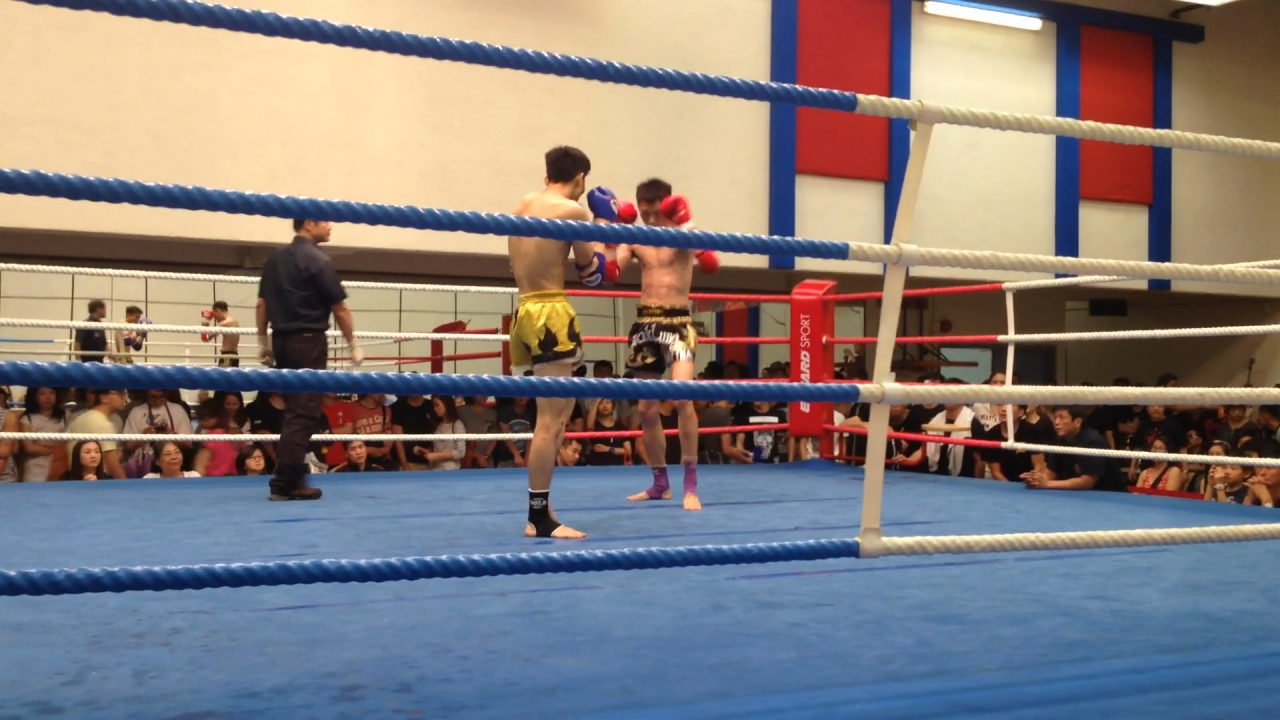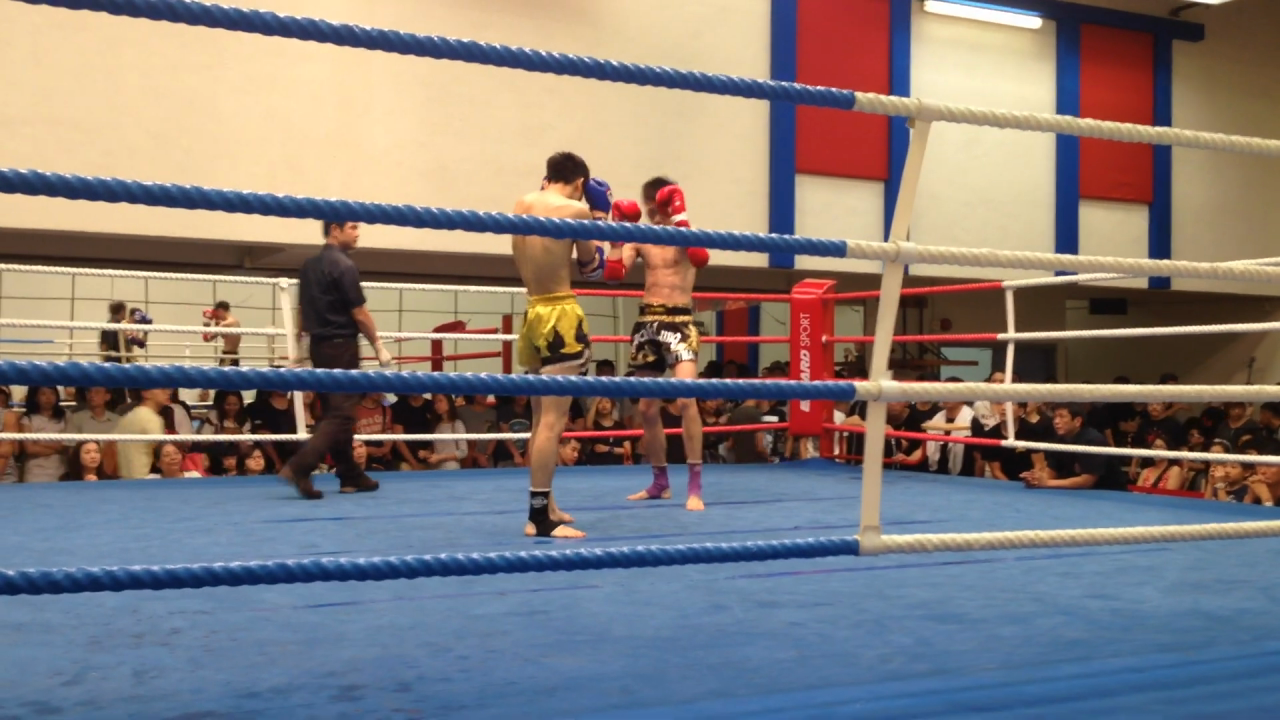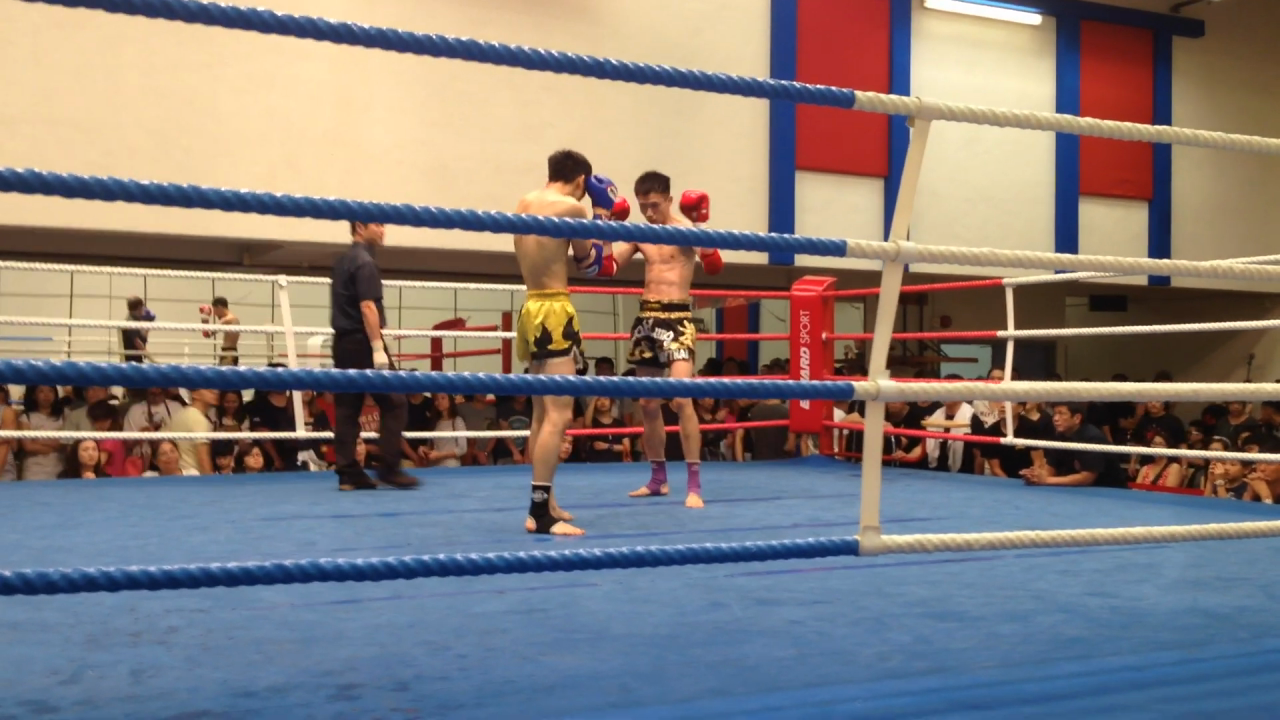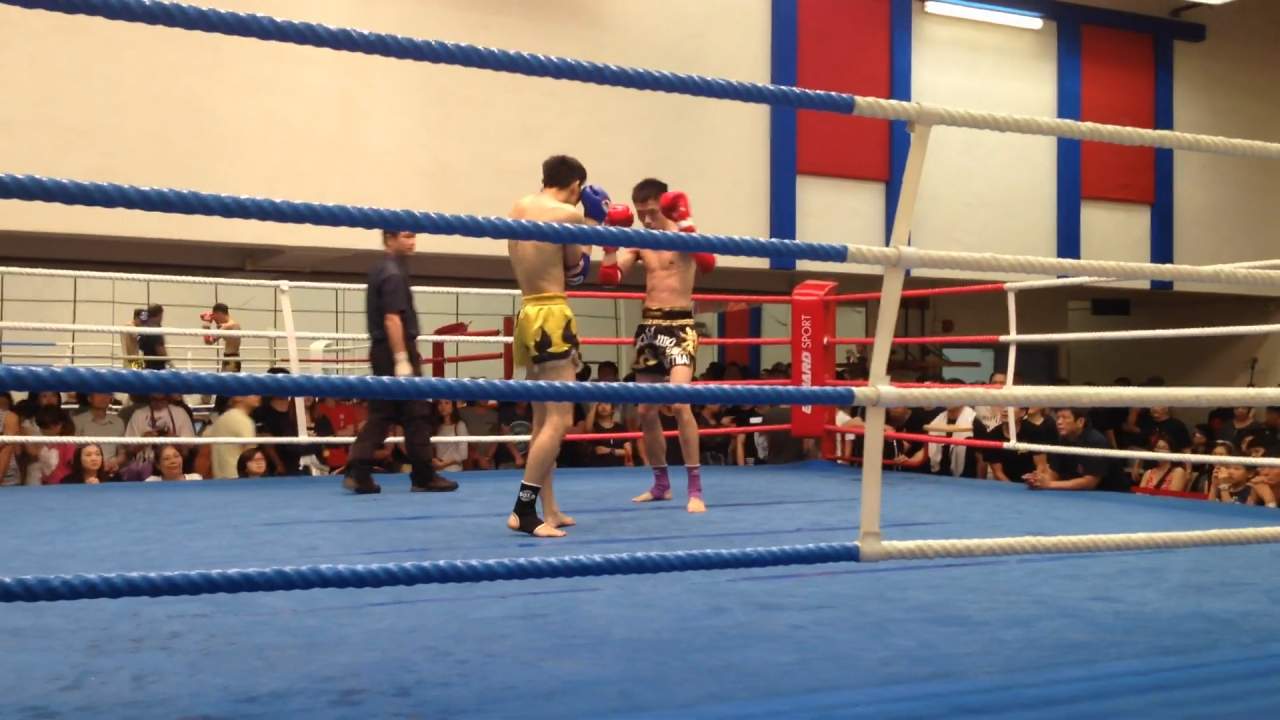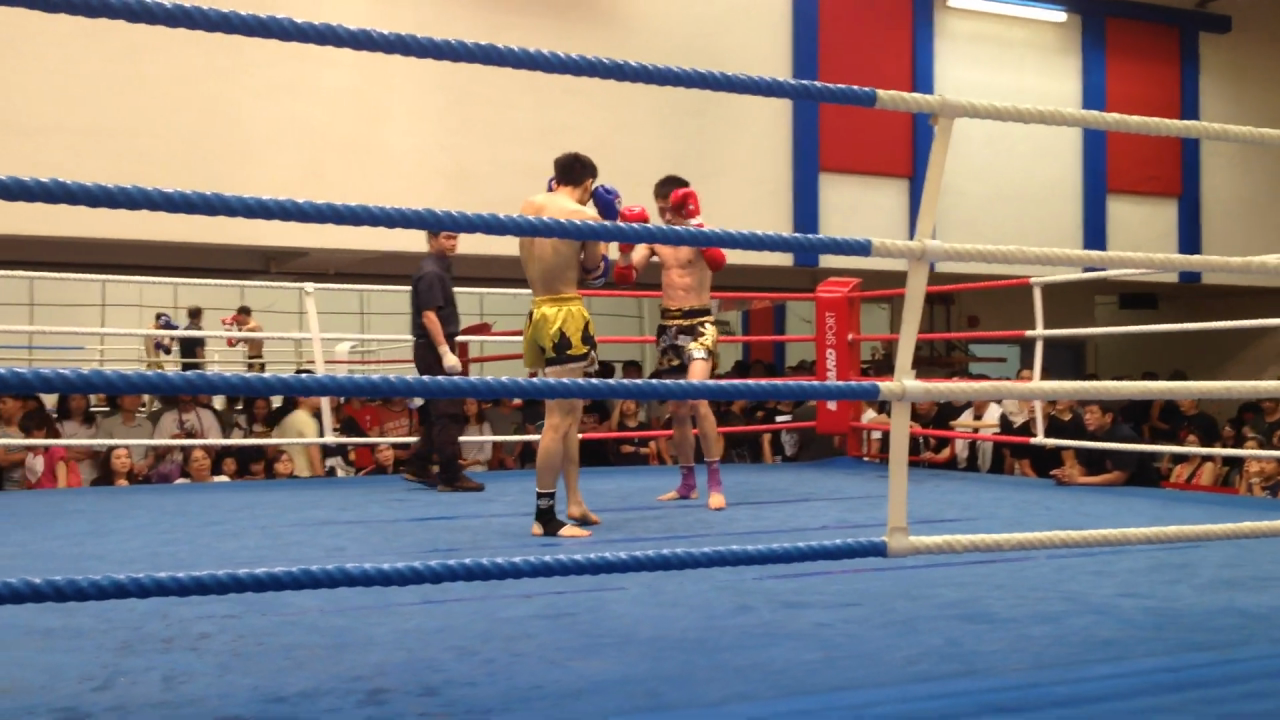
dt=0.3s
person 1, frame 1
left shoulder: (525, 203)
right shoulder: (573, 211)
right elbow: (593, 274)
left hip: (527, 312)
right hip: (551, 314)
left knee: (556, 414)
right knee: (550, 421)
left ankle: (539, 507)
right ankle: (538, 517)
person 1, frame 2
left shoulder: (523, 203)
right shoulder: (576, 210)
right elbow: (593, 268)
right wrist: (598, 216)
left hip: (534, 314)
right hip: (559, 315)
left knee: (544, 419)
right knee: (553, 421)
left ankle: (546, 506)
right ankle: (539, 517)
person 1, frame 3
left shoulder: (527, 202)
right shoulder: (571, 208)
right elbow: (591, 264)
right wrist: (601, 212)
left hip: (533, 309)
right hip: (553, 312)
left knee: (542, 416)
right knee: (558, 416)
left ankle: (546, 503)
right ankle: (539, 511)
person 1, frame 4
left shoulder: (520, 207)
right shoulder: (570, 215)
right elbow: (578, 271)
right wrist: (593, 223)
left hip: (529, 315)
right hip: (551, 317)
left knee: (544, 419)
right knee: (558, 419)
left ankle: (549, 509)
right ankle: (523, 509)
person 1, frame 5
left shoulder: (530, 206)
right shoulder: (586, 217)
right elbow: (596, 274)
right wrist: (607, 224)
left hip: (540, 314)
right hip: (566, 317)
left knee: (569, 416)
right knee: (558, 421)
left ankle: (575, 504)
right ankle: (544, 515)
person 2, frame 1
right shoulder: (635, 241)
left elbow: (711, 265)
left wrist: (684, 225)
left hip: (676, 322)
right hip: (644, 324)
left knee: (682, 398)
right knee: (646, 410)
left ankle: (690, 484)
right ankle: (659, 483)
person 2, frame 2
left shoulder: (682, 233)
right shoulder: (640, 239)
left elbow: (700, 259)
right elbow: (614, 272)
left wrist: (680, 216)
left hip: (679, 321)
right hip: (647, 322)
left knee: (686, 399)
right knee: (648, 408)
left ankle: (695, 486)
right ankle: (660, 482)
person 2, frame 3
left shoulder: (685, 229)
left elbow: (714, 266)
right elbow: (606, 268)
left wrist: (700, 223)
left hip: (676, 318)
right hip: (646, 318)
left knee: (681, 399)
right knee: (648, 403)
left ankle: (694, 485)
right ankle: (658, 479)
person 2, frame 4
left shoulder: (682, 234)
left elbow: (707, 264)
right elbow: (609, 277)
left wrist: (685, 223)
left hip: (679, 325)
right hip: (648, 326)
left knee: (679, 403)
right knee: (647, 411)
left ankle: (695, 489)
right ankle: (661, 484)
person 2, frame 5
left shoulder: (701, 233)
right shoulder: (654, 239)
left elbow: (717, 263)
right elbow: (624, 277)
left wrist: (694, 219)
right wrist: (627, 240)
left hip: (698, 323)
right hip: (668, 325)
left knee: (697, 398)
right knee: (677, 409)
left ankle: (715, 483)
right ankle: (687, 482)
person 3, frame 1
left shoulder: (276, 258)
right shoulder: (318, 261)
left elbow: (262, 303)
right elbow: (339, 309)
left wrist: (263, 342)
right wrist: (353, 345)
left hip: (282, 341)
right hip: (308, 342)
left knee: (294, 409)
right knee: (304, 413)
left ankle: (292, 472)
right ankle: (285, 483)
person 3, frame 2
left shoulder: (309, 265)
right shoulder: (343, 265)
left elbow: (301, 310)
right elbow: (359, 313)
left wrist: (299, 348)
right wrist: (379, 348)
left hip: (319, 346)
right hip: (341, 346)
left knee: (336, 412)
right knee: (343, 414)
left ankle: (350, 475)
right ankle: (300, 466)
person 3, frame 3
left shoulder: (342, 261)
right shoulder: (364, 261)
right elbow: (368, 307)
right wrist: (378, 348)
left hip: (341, 342)
right hip: (361, 342)
left knee: (346, 409)
right knee: (393, 403)
left ankle: (349, 474)
right ankle: (390, 470)
person 3, frame 4
left shoulder: (381, 271)
right shoulder: (394, 274)
right elbow: (392, 319)
right wrist: (401, 359)
left hip: (381, 351)
right hip: (394, 352)
left knee: (381, 414)
right knee: (419, 415)
left ankle: (357, 472)
right ankle: (423, 476)
person 3, frame 5
left shoulder: (438, 270)
right shoulder: (431, 272)
right elbow: (428, 316)
right wrist: (446, 352)
left hip: (432, 349)
right hip: (434, 349)
left knee: (436, 411)
right knee: (448, 413)
left ankle: (418, 465)
right ankle: (450, 476)
